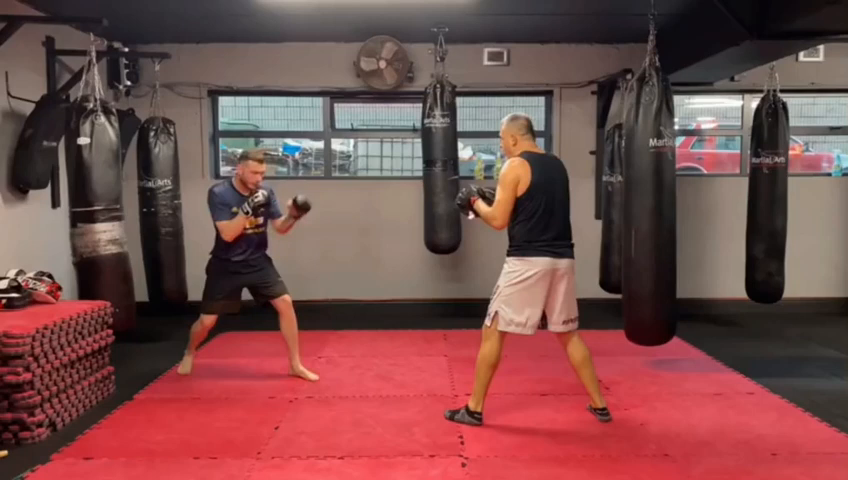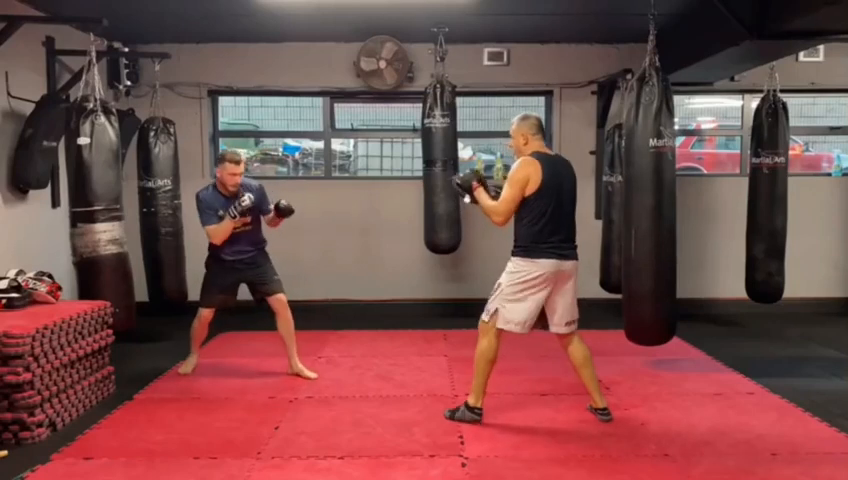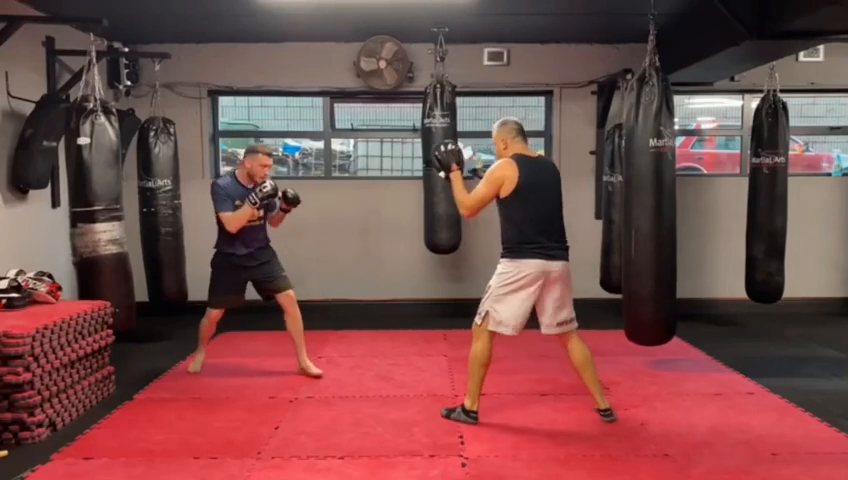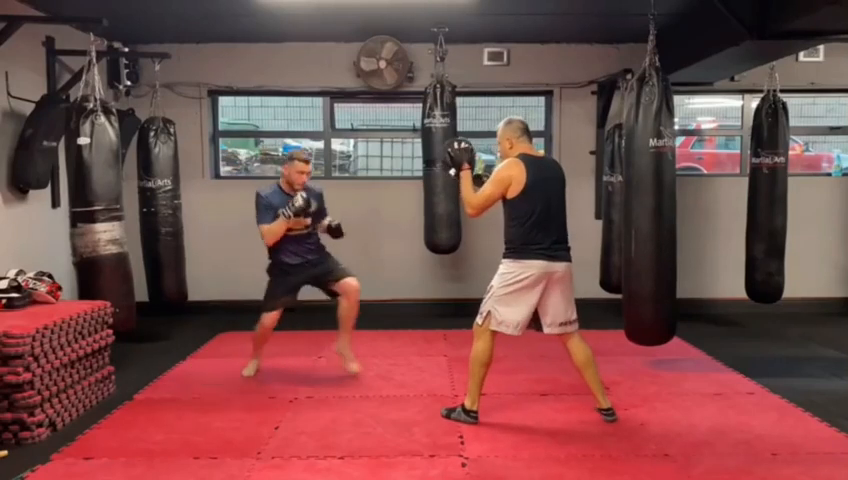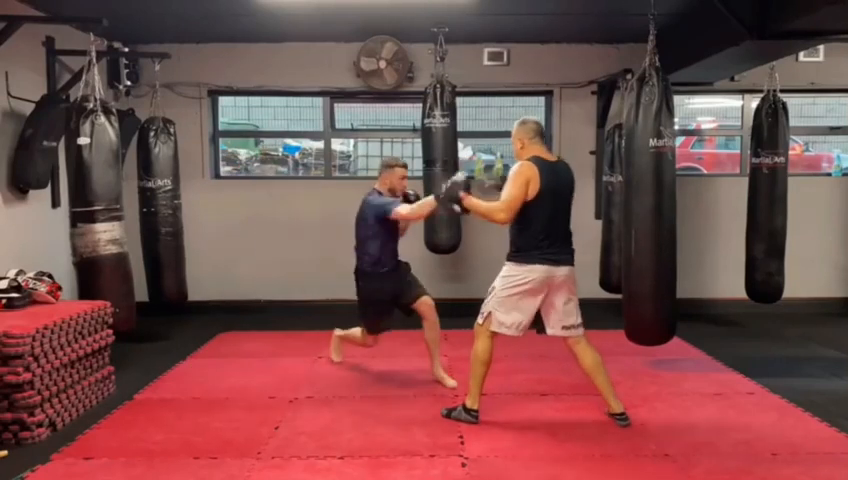
dt=0.5s
person 1, frame 1
left shoulder: (515, 167)
right shoulder: (557, 165)
left elbow: (499, 220)
left wrist: (475, 202)
right wrist: (493, 200)
left hip: (527, 261)
right hip: (562, 259)
left knee: (493, 331)
right knee: (568, 333)
left ankle: (474, 409)
right ankle: (599, 404)
person 1, frame 2
left shoulder: (525, 166)
right shoulder: (566, 167)
left elbow: (500, 216)
left wrist: (476, 188)
right wrist: (498, 193)
left hip: (531, 262)
right hip: (565, 261)
left knee: (489, 327)
right knee: (568, 334)
left ankle: (474, 405)
right ankle: (600, 405)
person 1, frame 3
left shoulder: (504, 168)
right shoulder: (550, 167)
left elbow: (467, 209)
left wrist: (453, 171)
right wrist: (489, 184)
left hip: (520, 263)
right hip: (556, 262)
left knee: (482, 330)
right knee: (569, 335)
left ankle: (469, 407)
right ankle: (603, 405)
person 1, frame 4
left shoulder: (510, 168)
right shoulder: (554, 167)
left elbow: (473, 208)
left wrist: (464, 168)
right wrist: (491, 181)
left hip: (522, 264)
right hip: (558, 263)
left knee: (484, 330)
right knee: (570, 334)
left ankle: (470, 407)
right ankle: (605, 404)
person 1, frame 5
left shoulder: (525, 170)
right shoulder: (565, 171)
left elbow: (503, 214)
left wrist: (463, 197)
right wrist: (506, 189)
left hip: (525, 268)
right hip: (562, 268)
left knee: (484, 331)
right knee: (577, 340)
left ankle: (470, 406)
right ankle: (617, 409)
person 2, frame 1
left shoulder: (265, 192)
right shoulder: (218, 193)
left elbow: (280, 228)
right elbow: (228, 234)
left wrist: (293, 214)
right wrist: (248, 208)
left hip: (257, 261)
right hip: (226, 265)
left knee: (285, 304)
right knee: (207, 319)
left ankle: (296, 365)
right ankle: (189, 355)
person 2, frame 2
left shoulder: (254, 188)
right shoulder: (205, 197)
left elbow: (270, 221)
right elbow: (216, 237)
left wrist: (279, 214)
right wrist: (234, 212)
left hip: (255, 258)
right hip: (223, 263)
left knee: (280, 303)
right knee: (204, 314)
left ankle: (295, 363)
right ankle: (193, 356)
person 2, frame 3
left shoulder: (266, 185)
right shoulder: (222, 186)
left elbow: (274, 222)
right elbow: (231, 225)
left wrist: (284, 207)
right wrist: (255, 199)
left hip: (261, 255)
right hip: (230, 259)
left knee: (289, 300)
right knee: (214, 313)
left ankle: (303, 361)
right ankle: (201, 353)
person 2, frame 4
left shoulder: (314, 194)
right shoulder: (266, 197)
right elbow: (269, 238)
left wrist: (330, 227)
right wrist: (290, 212)
left hip: (317, 260)
right hip: (285, 267)
left knee: (352, 288)
right knee: (268, 321)
left ankle: (343, 344)
right ankle: (255, 358)
person 2, frame 5
left shoulder: (395, 198)
right shoulder: (374, 203)
left elbow: (406, 222)
right elbow: (407, 214)
left hip: (394, 270)
right hip: (371, 278)
left knee: (428, 309)
right knee: (369, 340)
left ankle: (437, 369)
right ankle: (341, 337)
